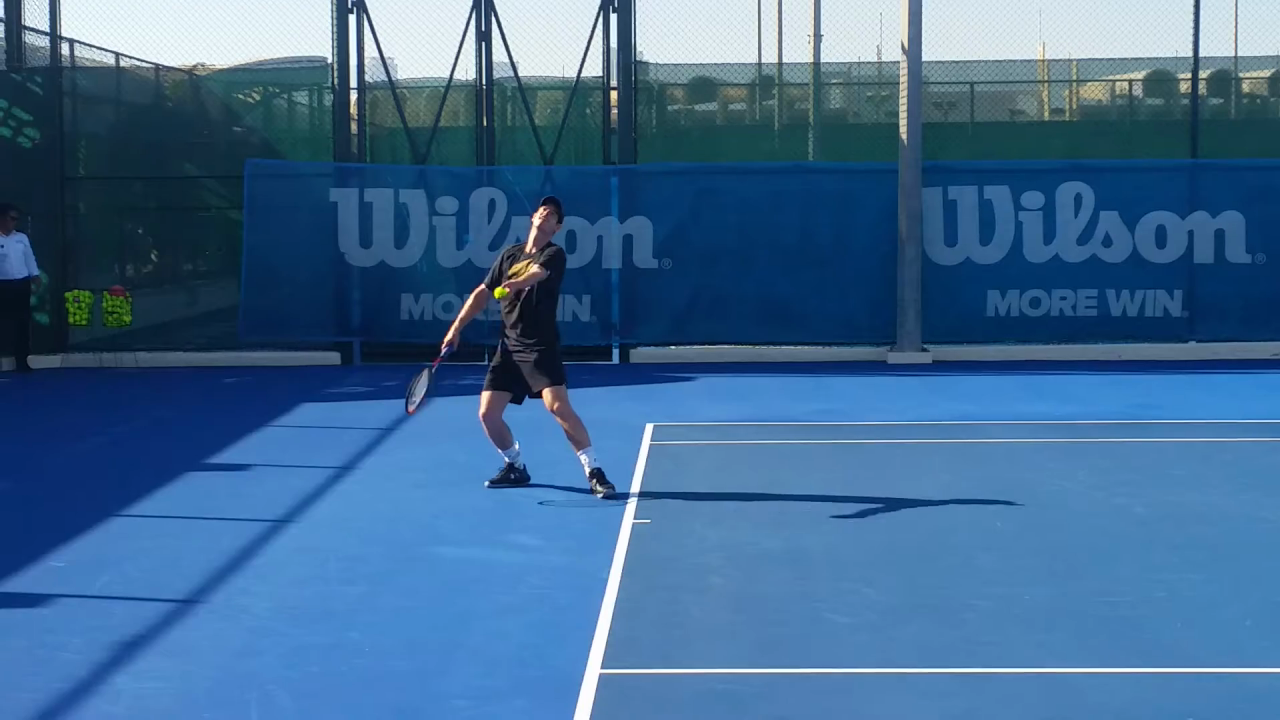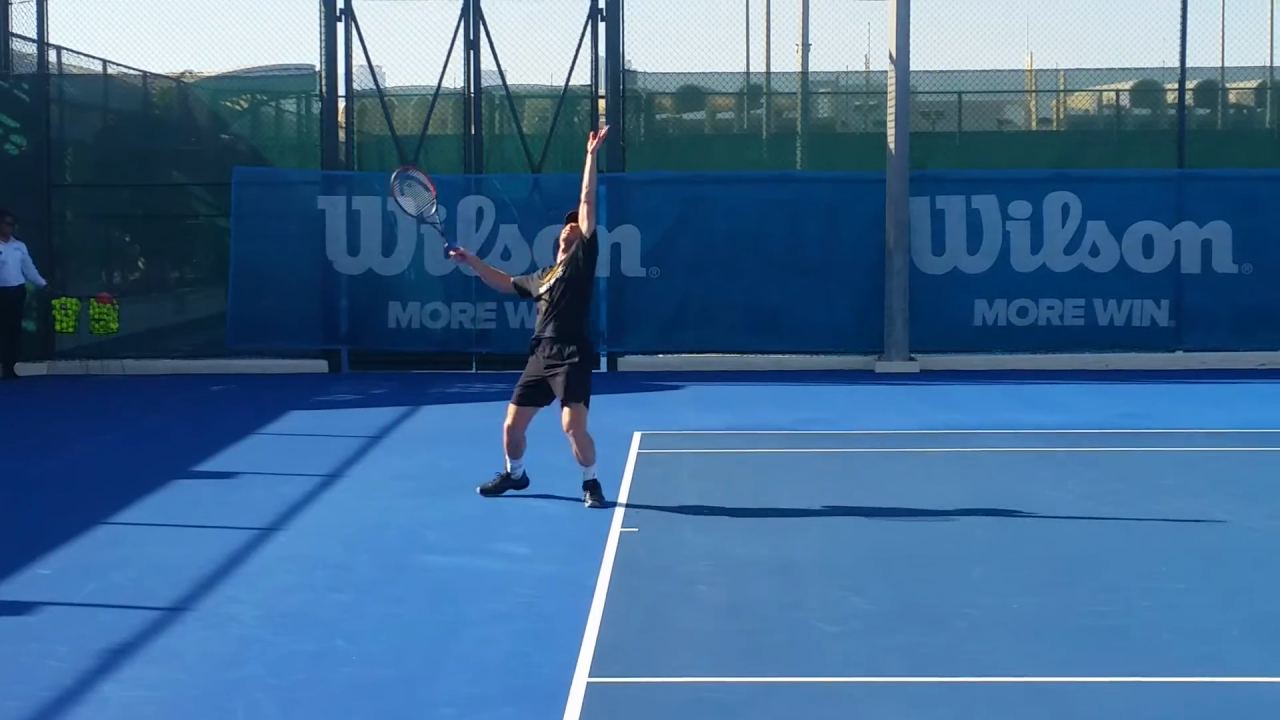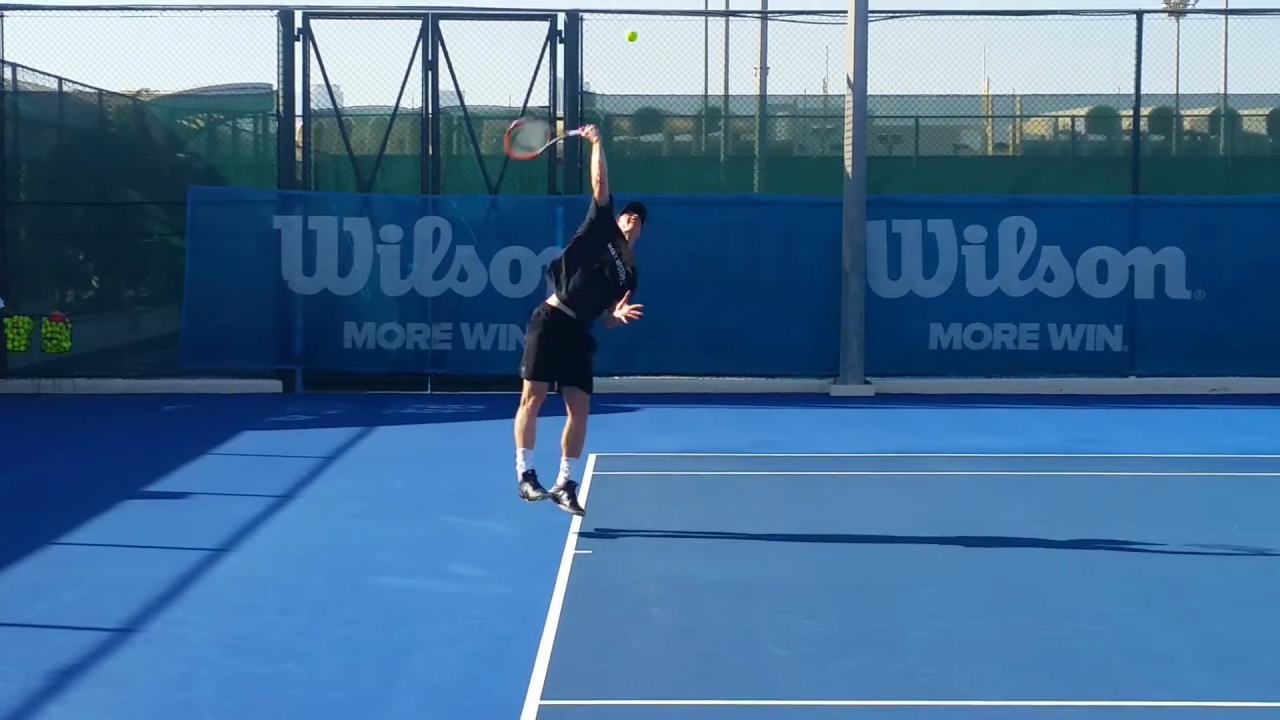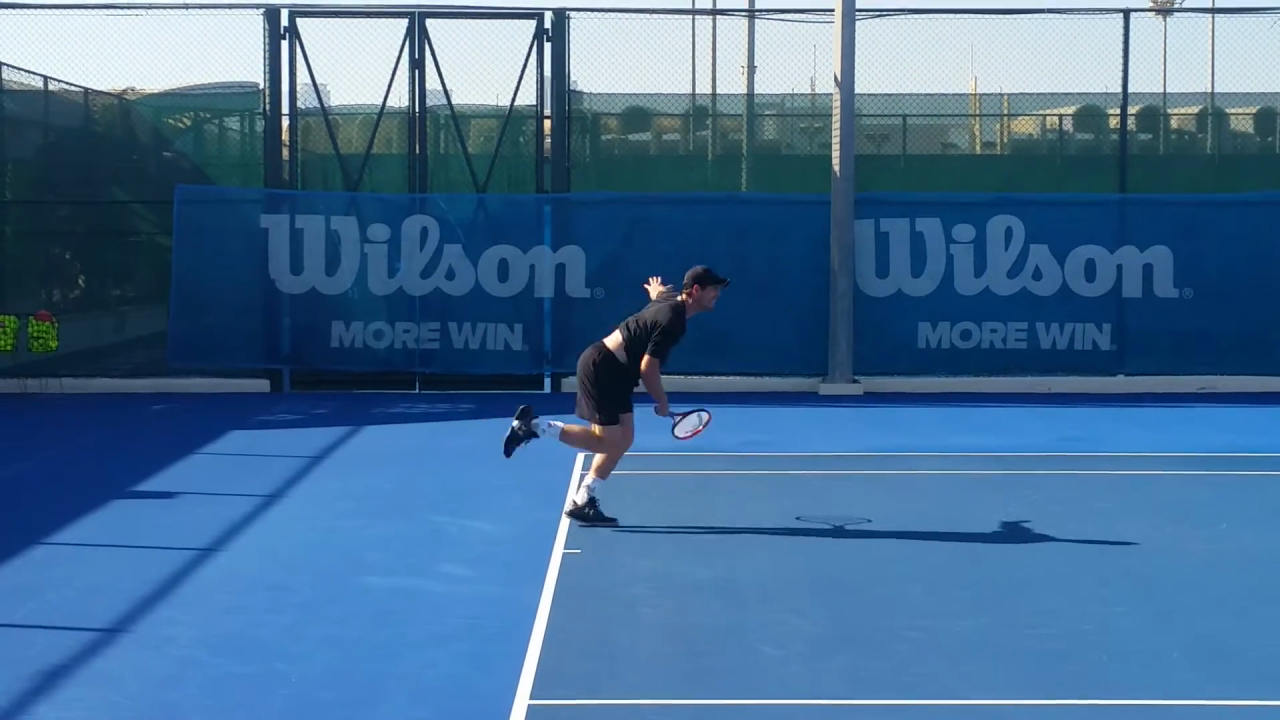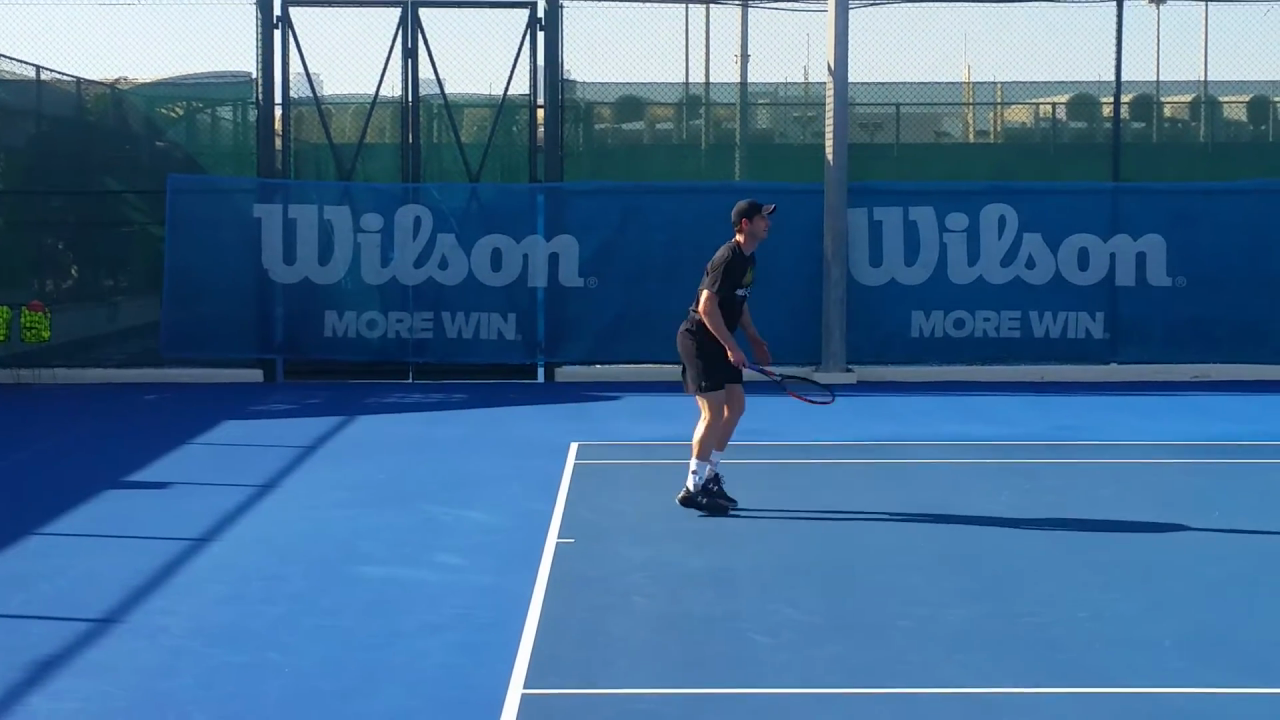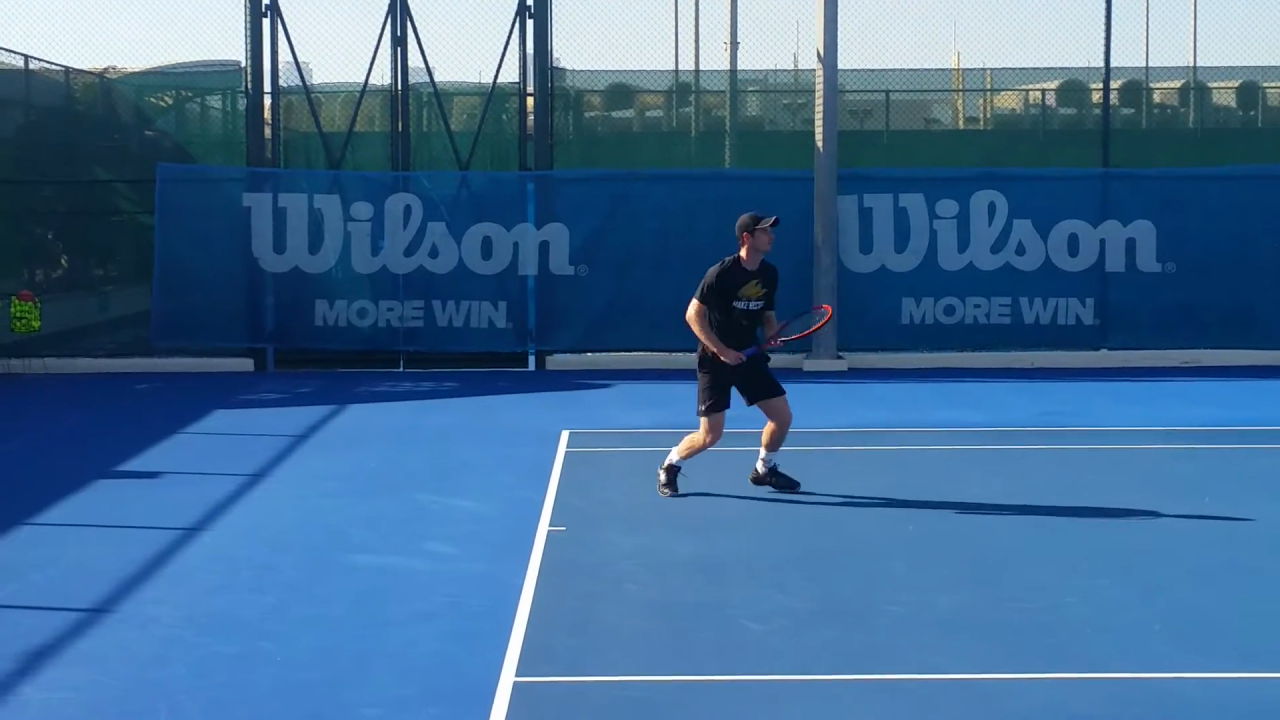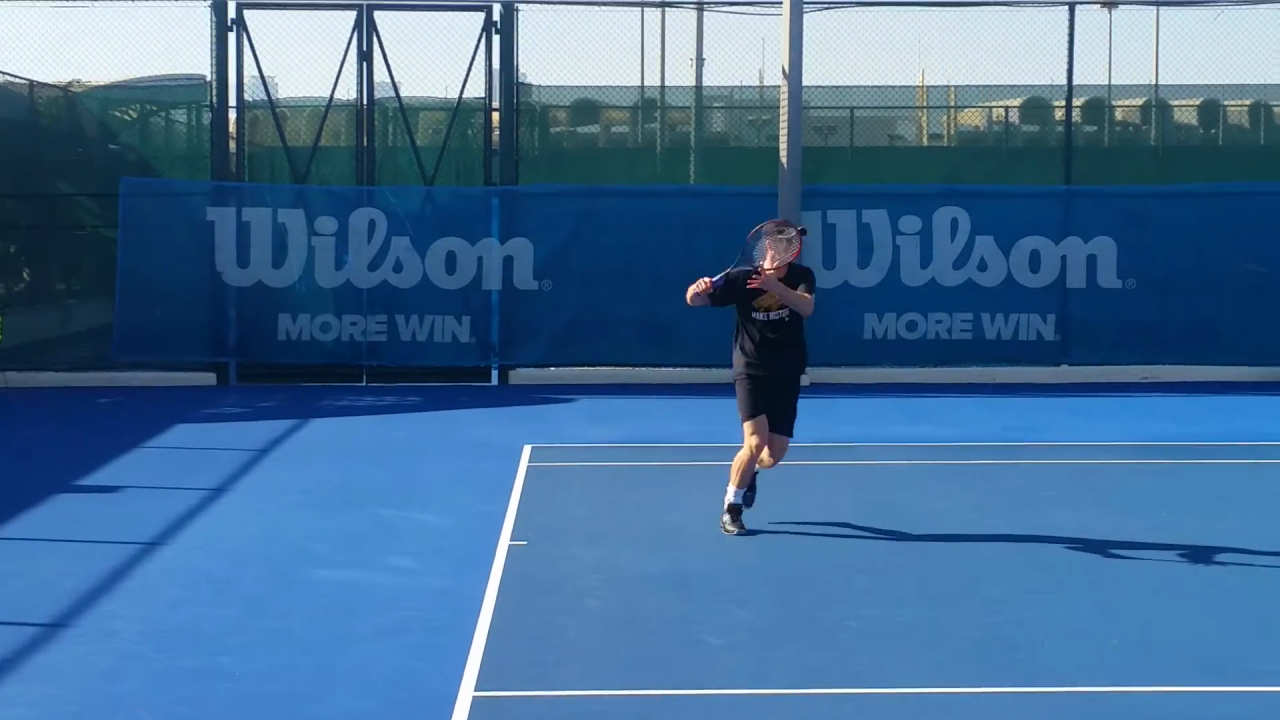
dt=0.5s
person 1, frame 1
left shoulder: (554, 255)
right shoulder: (508, 255)
left elbow: (535, 273)
right elbow: (481, 294)
left wrist: (514, 284)
right wrist: (456, 329)
left hip: (541, 348)
right hip: (508, 349)
left knee: (559, 407)
right knee: (488, 412)
left ankle: (593, 471)
right ankle: (516, 467)
person 1, frame 2
left shoulder: (584, 258)
right shoulder: (540, 275)
left elbow: (587, 203)
right elbow: (502, 281)
left wrist: (592, 154)
right wrist: (469, 259)
left hip: (573, 357)
right hip: (539, 358)
left knee: (574, 427)
right knee: (512, 426)
left ankle: (590, 481)
right ankle: (514, 474)
person 1, frame 3
left shoulder: (627, 272)
right shoulder: (602, 227)
left elbow: (608, 317)
right elbow: (600, 185)
left wrist: (619, 313)
right wrist: (597, 143)
left hip: (578, 334)
right hip: (549, 321)
left knee: (579, 411)
right knee: (532, 398)
left ankle: (565, 484)
right ankle: (526, 475)
person 1, frame 4
left shoulder: (673, 304)
right shoulder: (674, 324)
left elbow: (659, 294)
right elbow: (648, 369)
left wrist: (658, 289)
right wrist: (661, 401)
left hip: (602, 365)
right hip: (603, 367)
left knee: (621, 440)
right knee: (613, 441)
left ankle: (582, 501)
right ankle: (533, 424)
person 1, frame 5
left shoulder: (747, 258)
right shoulder: (728, 258)
right elbow: (707, 305)
left wrist: (754, 338)
right wrist: (731, 346)
left hip: (716, 340)
right hip: (699, 337)
left knee: (734, 407)
right knee: (715, 414)
left ankle: (708, 478)
right ankle: (693, 489)
person 1, frame 6
left shoulder: (770, 273)
right shoulder: (722, 272)
right elbow: (693, 315)
left wrist: (772, 332)
right wrist: (722, 351)
left hip: (748, 357)
right hip: (715, 360)
left knee: (782, 416)
right knee: (711, 433)
left ankle: (766, 470)
right ankle: (669, 468)
person 1, frame 7
left shoulder: (802, 276)
right shoulder: (741, 279)
left elbow: (807, 306)
right elbow: (694, 299)
left wrist: (775, 287)
right wrist: (698, 288)
left hip: (786, 376)
right hip: (751, 373)
left knee: (775, 454)
right knee: (755, 444)
left ankle: (750, 471)
right ankle: (731, 507)
